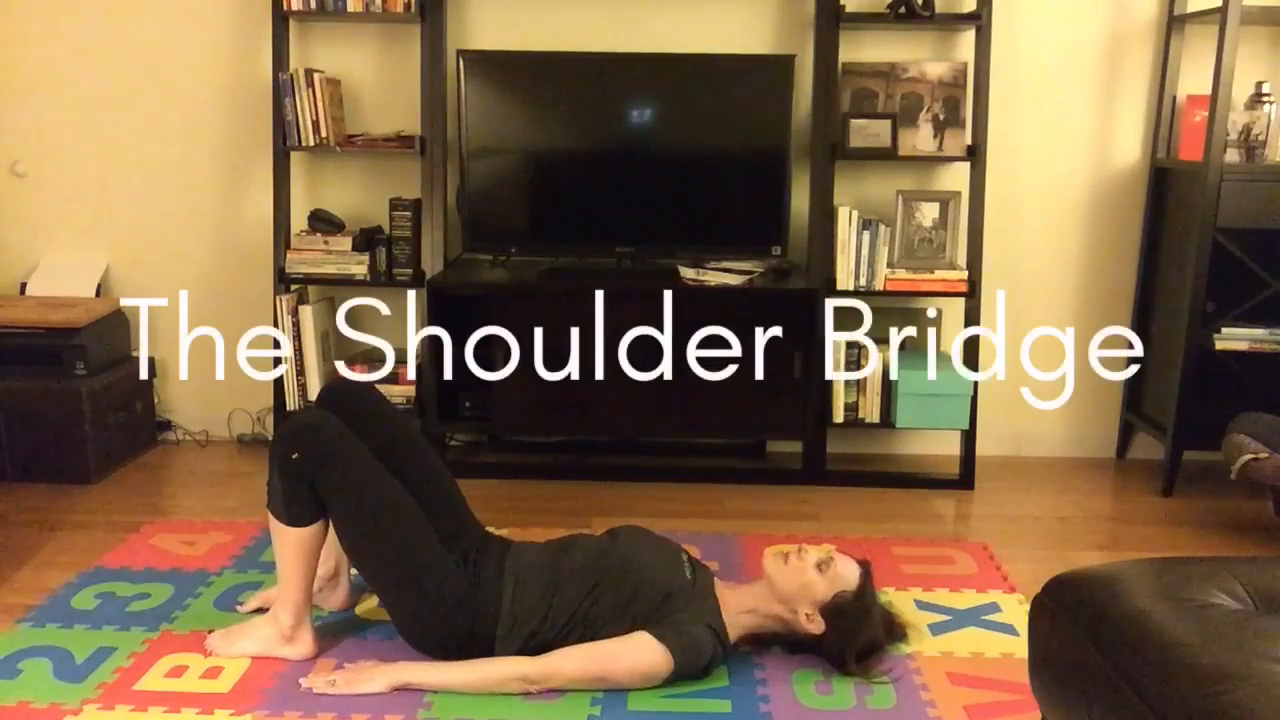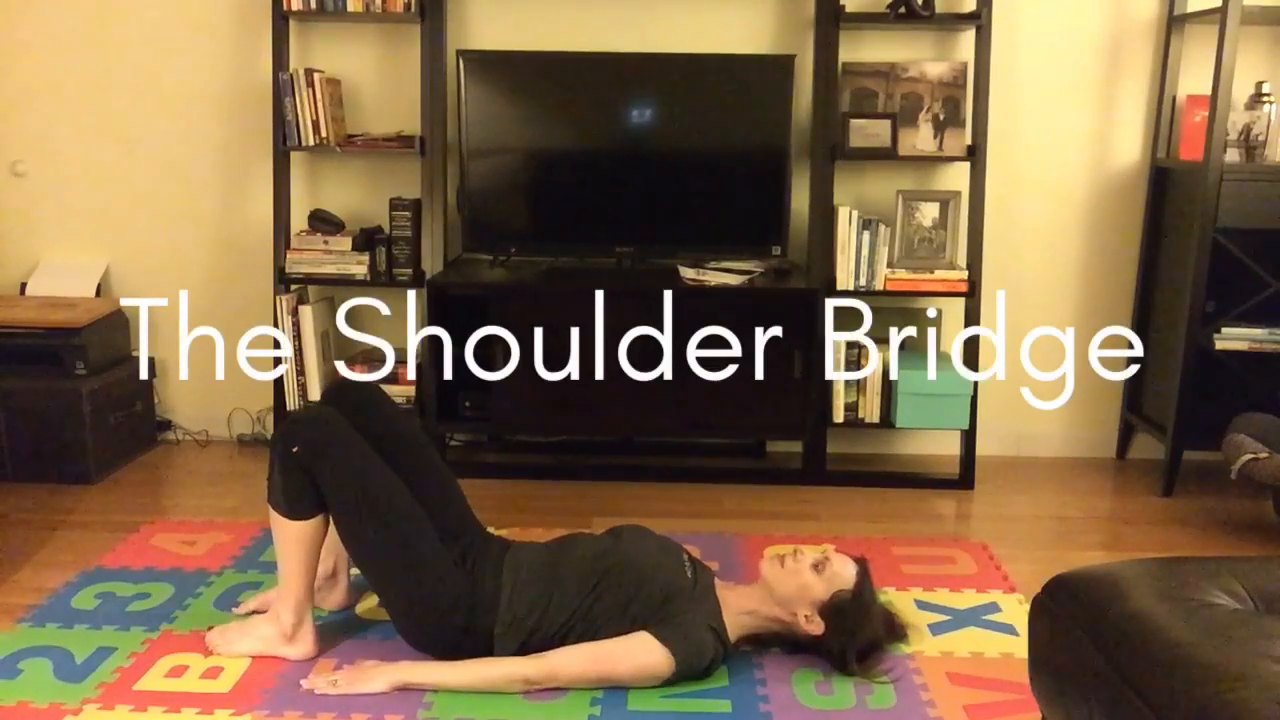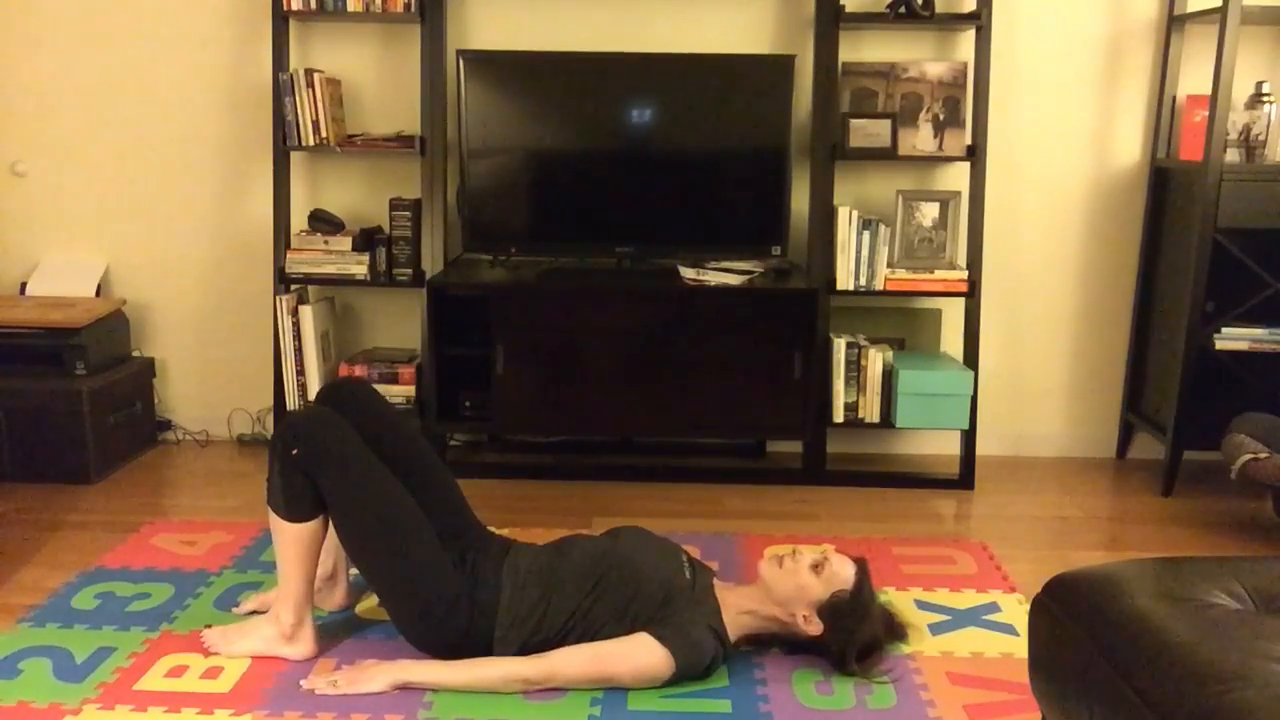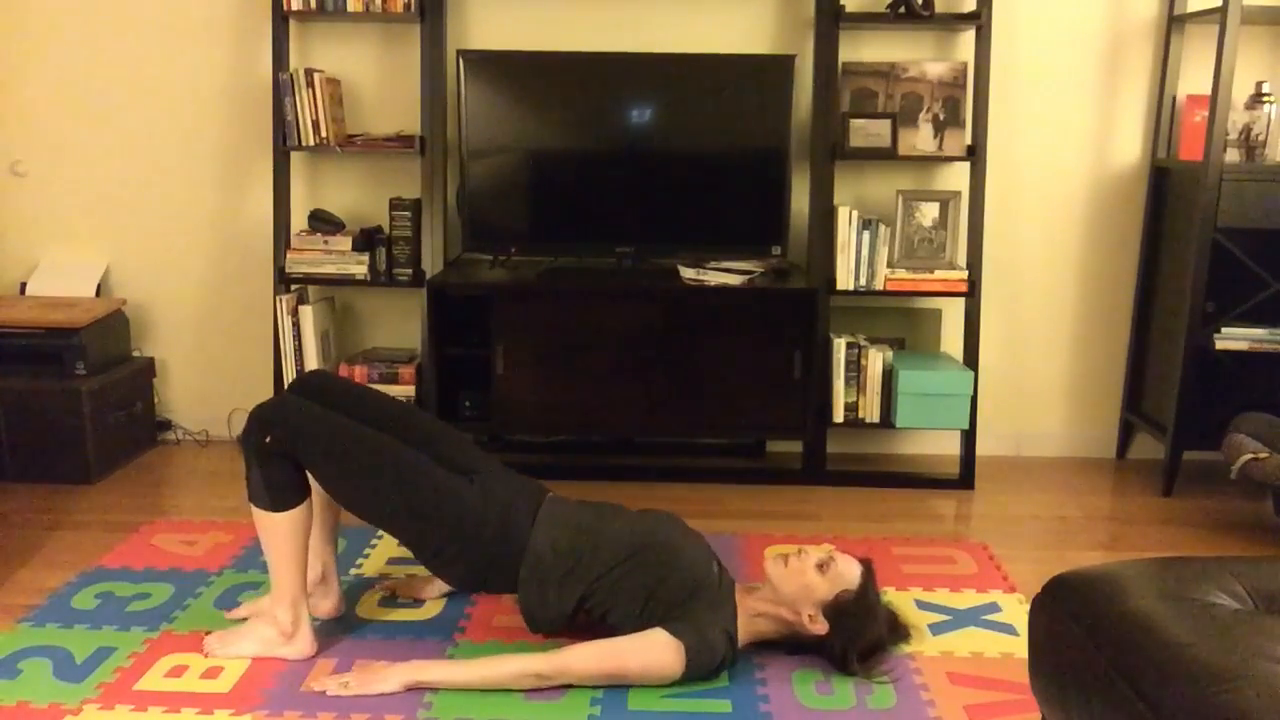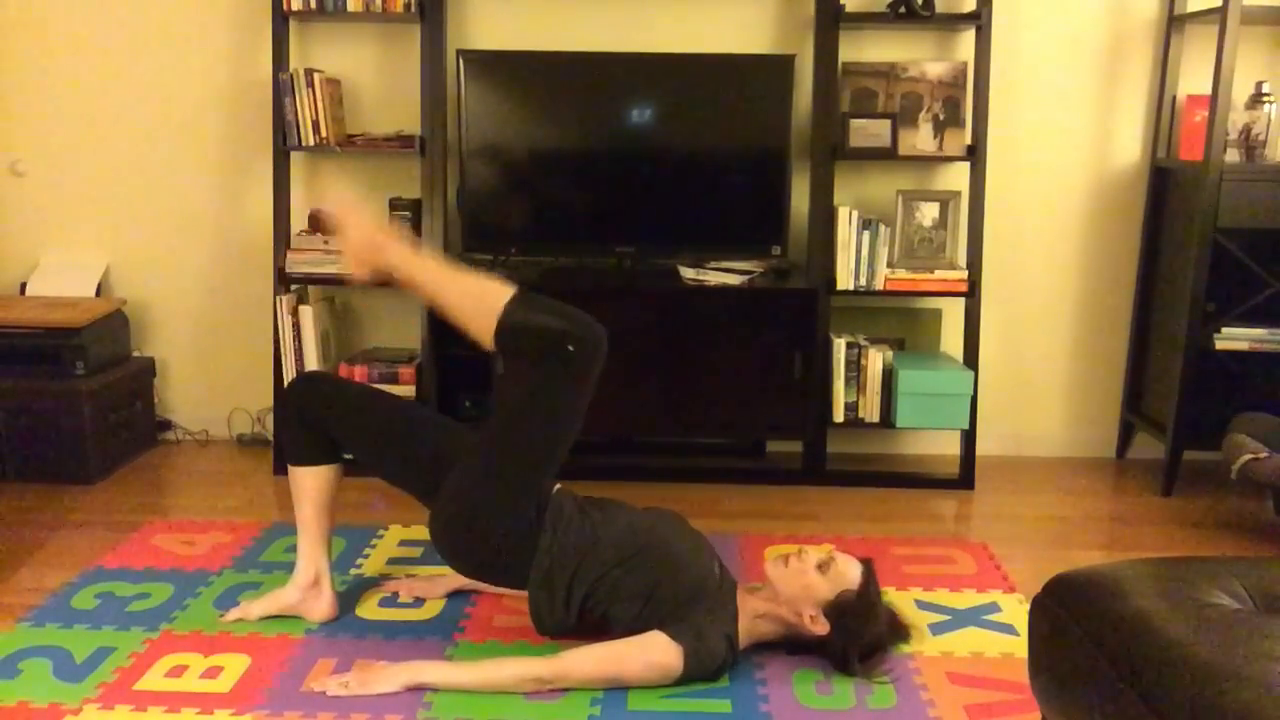
dt=1s
person 1, frame 1
left shoulder: (695, 641)
right shoulder: (701, 586)
left elbow: (539, 675)
left wrist: (393, 677)
left hip: (458, 614)
right hip: (485, 559)
left knee: (306, 437)
right knee: (346, 398)
left ankle: (288, 629)
right ankle: (329, 578)
person 1, frame 2
left shoulder: (694, 642)
right shoulder: (701, 584)
left elbow: (535, 673)
left wrist: (395, 675)
left hip: (456, 610)
right hip: (485, 558)
left knee: (307, 435)
right knee: (349, 396)
left ankle: (288, 626)
right ankle: (330, 576)
person 1, frame 3
left shoulder: (695, 643)
right shoulder: (700, 584)
left elbow: (537, 673)
left wrist: (396, 674)
left hip: (458, 608)
right hip: (487, 556)
left knee: (305, 437)
right knee: (345, 398)
left ankle: (289, 626)
right ankle: (328, 577)
person 1, frame 4
left shoulder: (707, 641)
right shoulder: (712, 584)
left elbow: (553, 670)
right elbow: (611, 563)
left wrist: (410, 673)
left hip: (491, 536)
right hip: (516, 502)
left knee: (274, 427)
right knee: (314, 391)
left ankle: (287, 627)
right ankle: (318, 584)
person 1, frame 5
left shoulder: (708, 644)
right shoulder: (717, 592)
left elbow: (554, 672)
left wrist: (415, 674)
left hip: (495, 536)
right hip: (528, 518)
left knee: (573, 343)
right knee: (311, 396)
left ankle: (386, 252)
right ankle: (311, 584)
